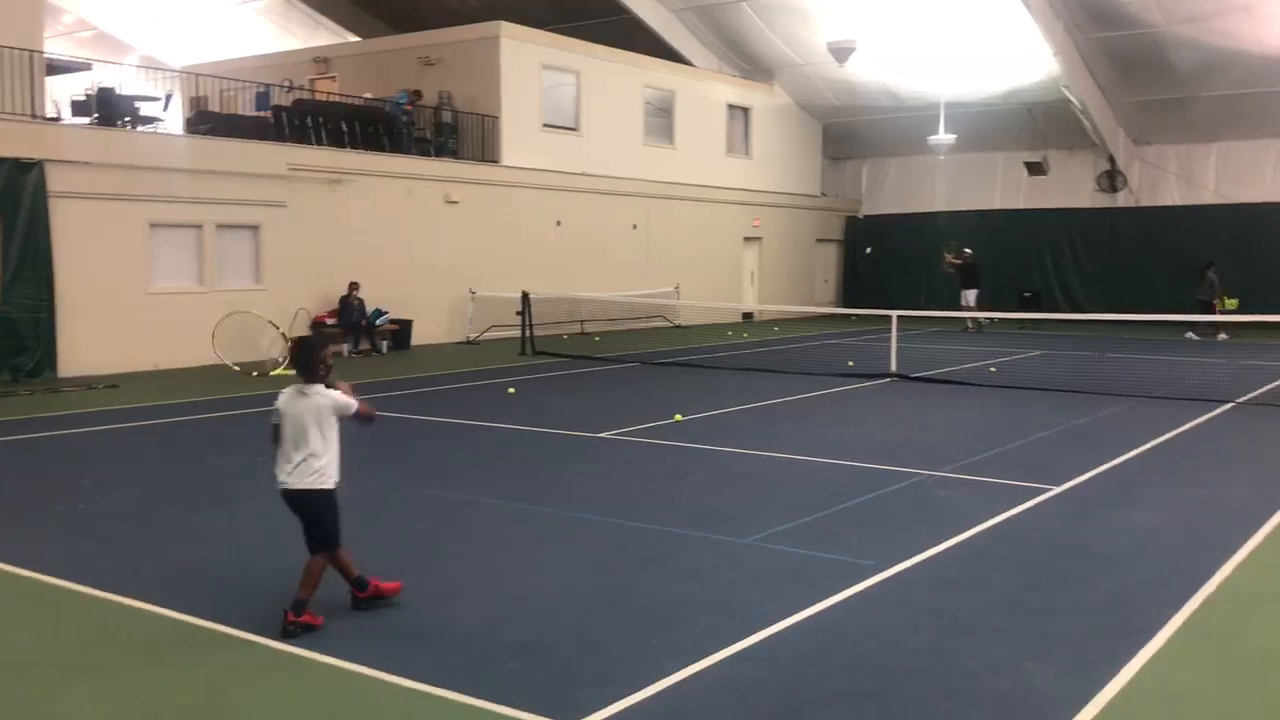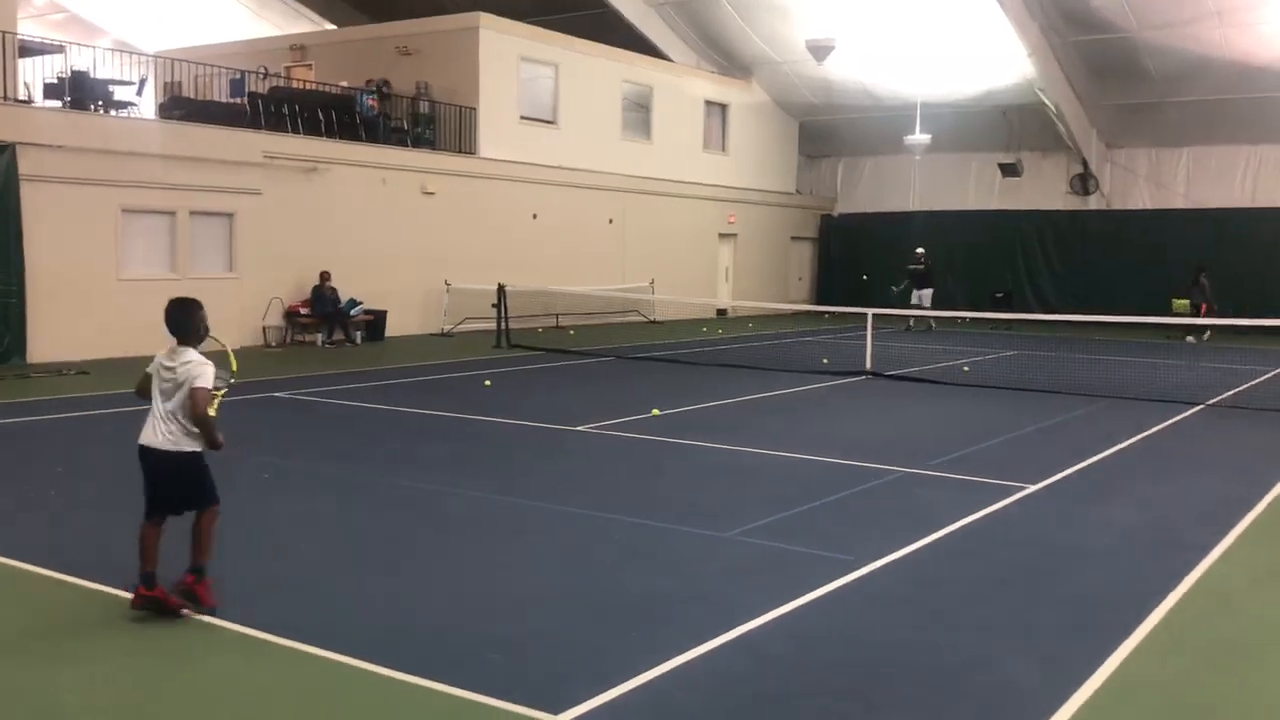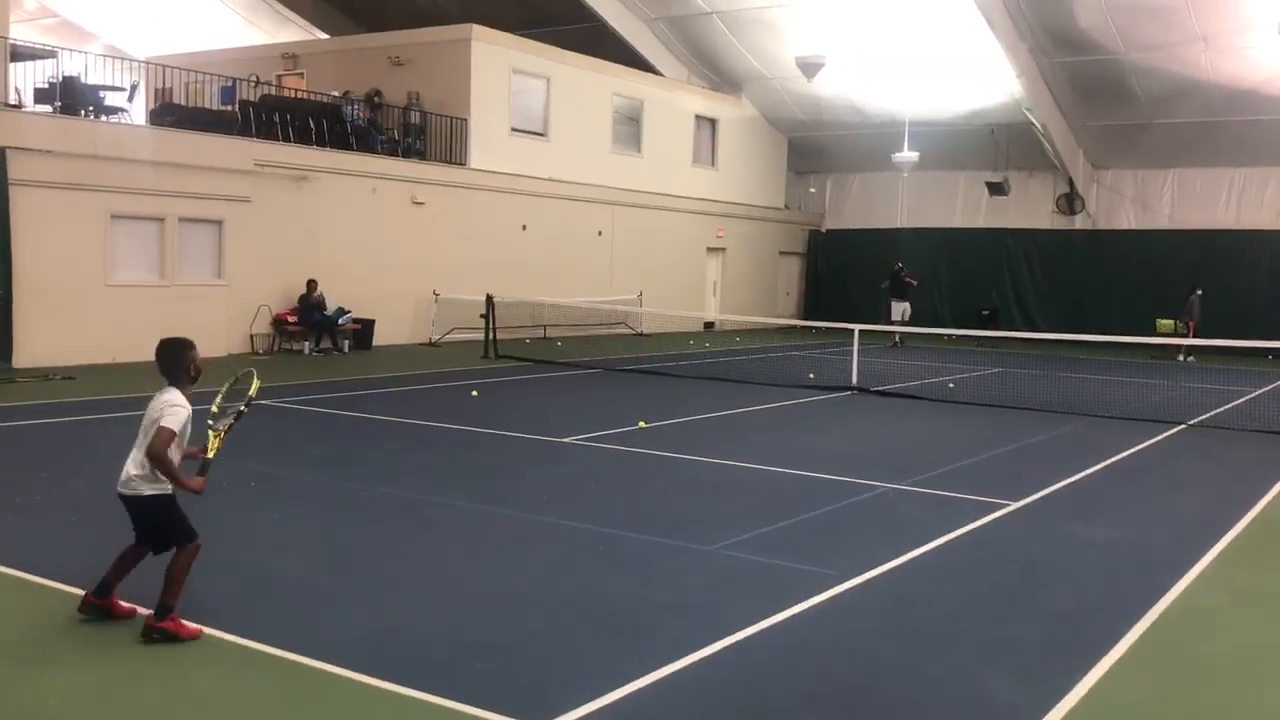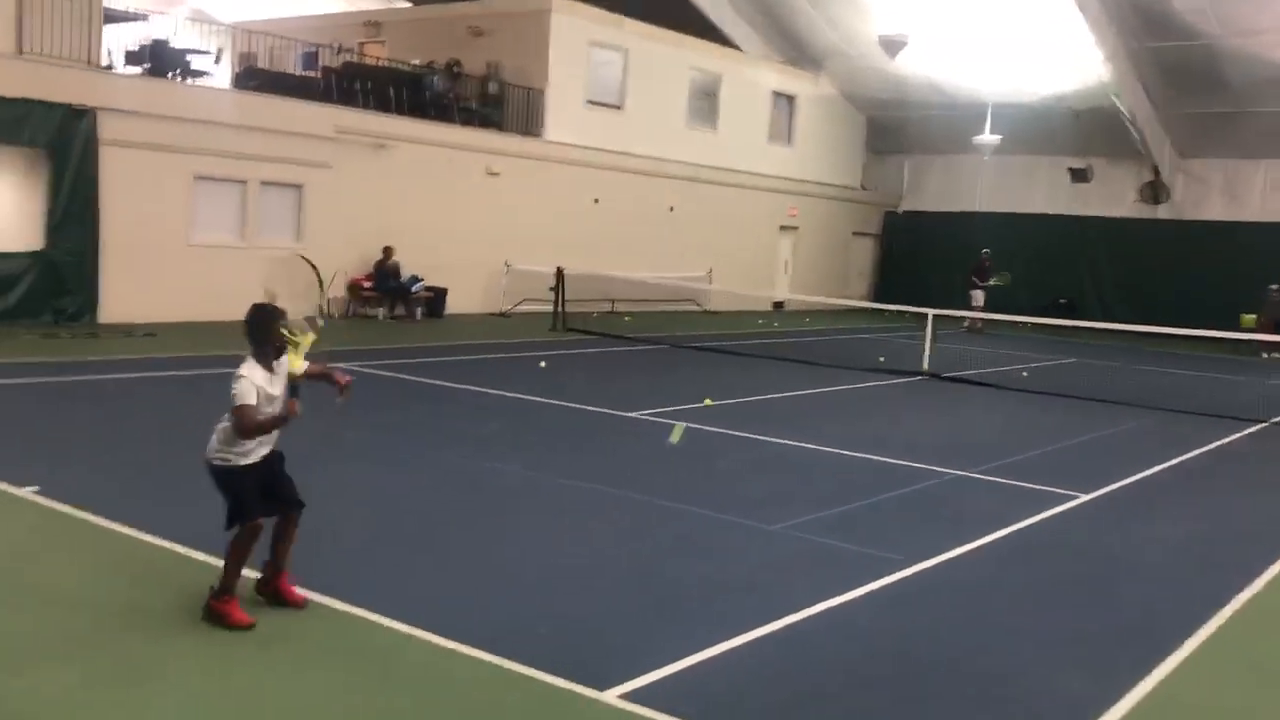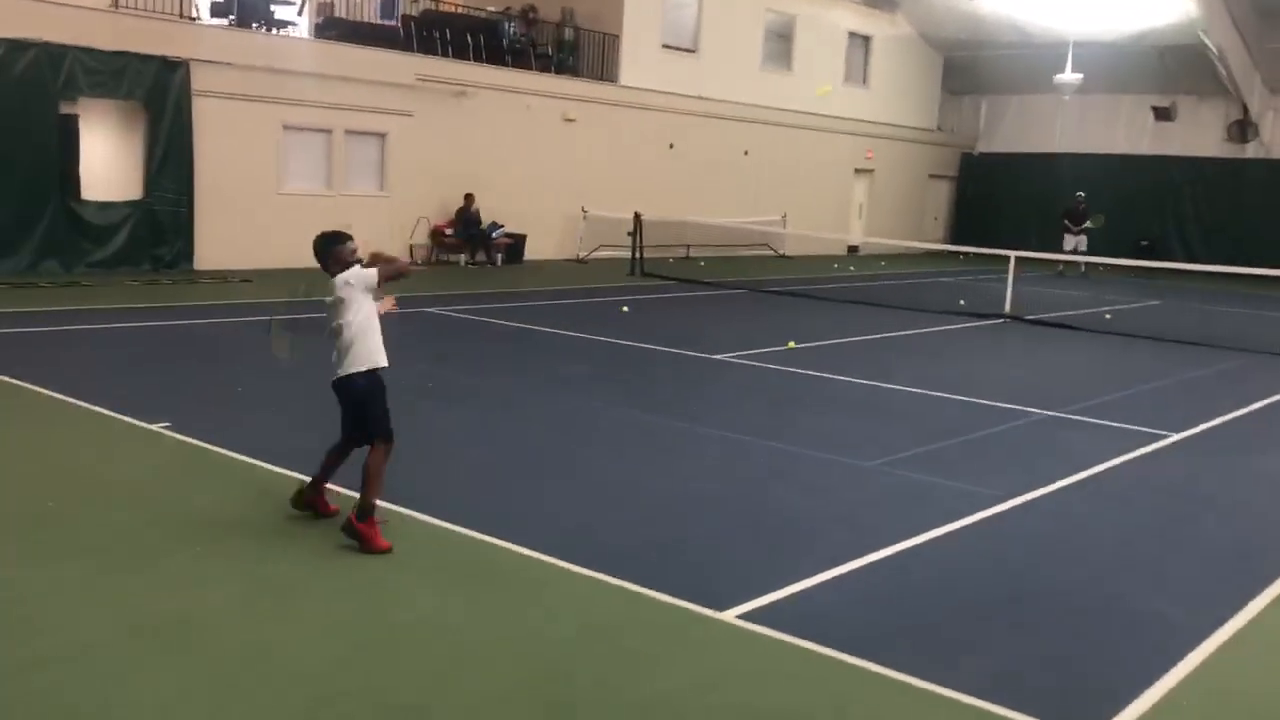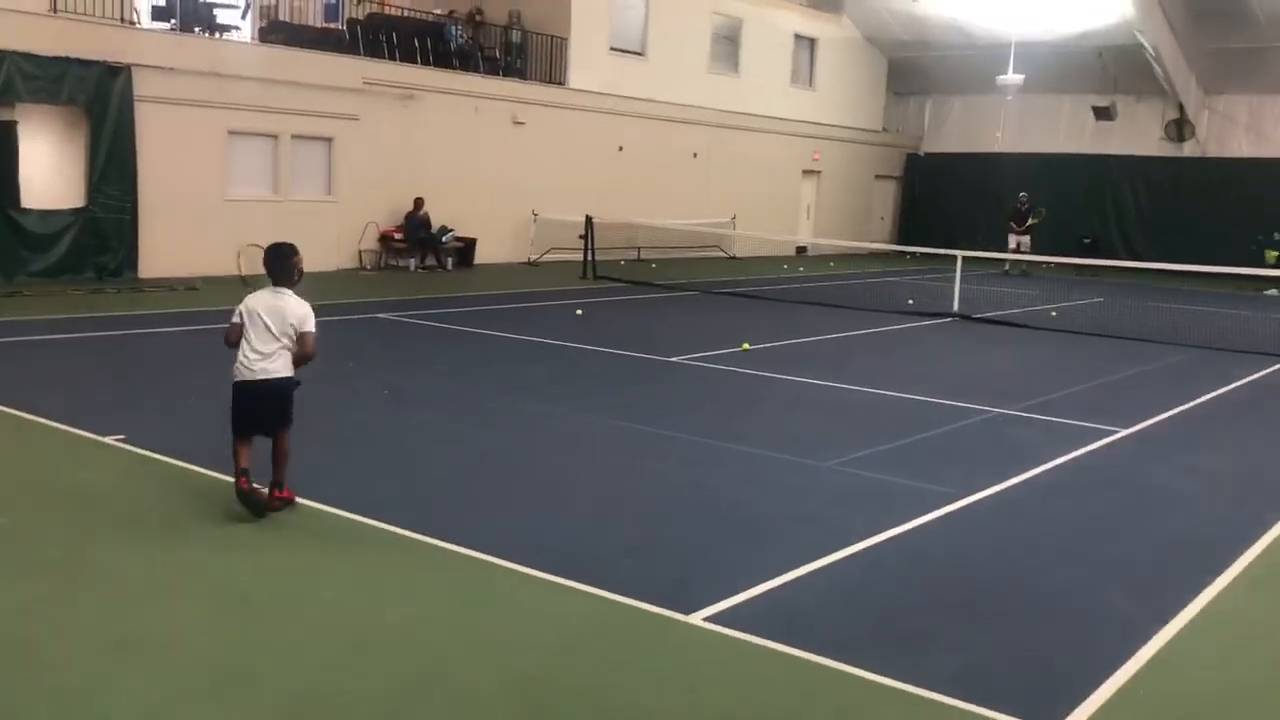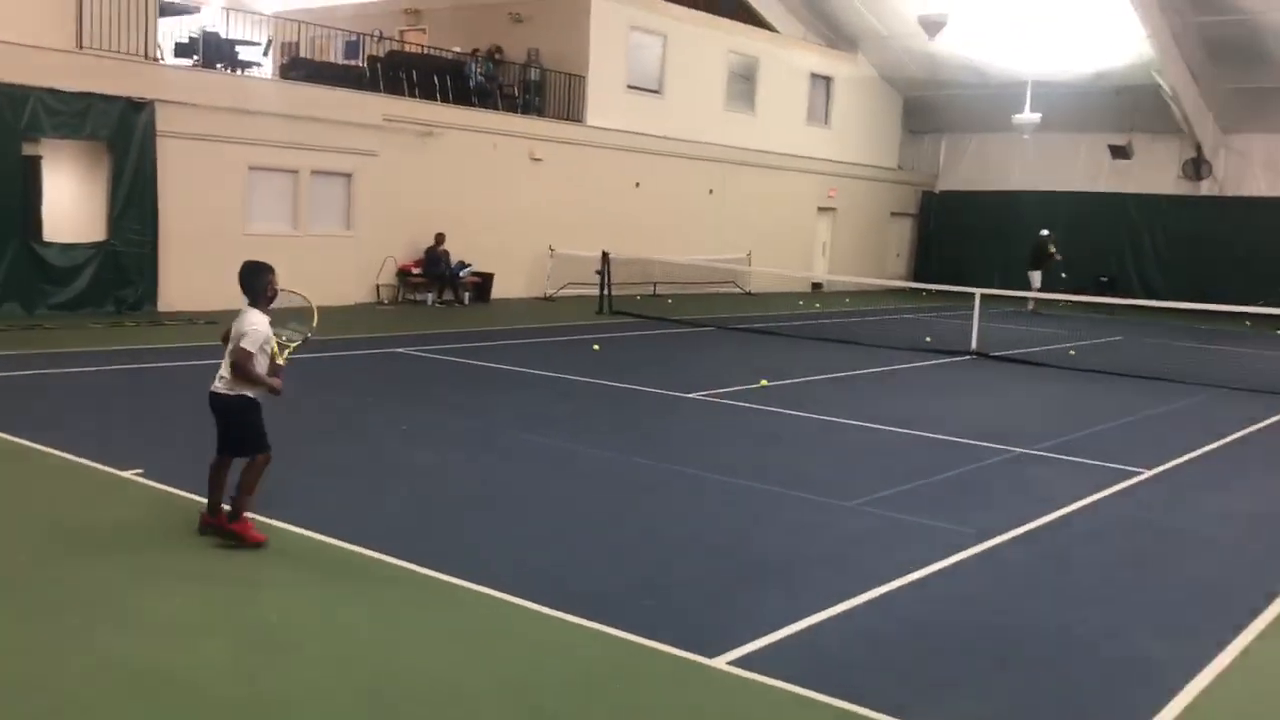
dt=0.7s
person 1, frame 1
left shoulder: (283, 399)
right shoulder: (333, 399)
left elbow: (277, 440)
right elbow: (369, 413)
right wrist: (347, 392)
left hip: (289, 484)
right hip: (317, 486)
left knee: (329, 539)
right knee: (323, 546)
left ankle: (364, 587)
right ankle: (298, 614)
person 1, frame 2
left shoulder: (163, 357)
right shoulder: (202, 366)
left elbow: (143, 391)
right elbow: (199, 410)
right wrist: (213, 437)
left hip: (150, 447)
right hip: (182, 451)
left knee: (154, 515)
right knee: (208, 506)
left ankle: (147, 588)
right ankle: (195, 579)
person 1, frame 3
left shoulder: (164, 399)
right shoulder: (178, 406)
right elbow: (154, 451)
left wrist: (190, 452)
right wrist: (185, 482)
left hip: (134, 486)
right hip: (148, 491)
left knee: (147, 542)
right knee: (188, 544)
left ankle: (100, 597)
right ankle: (162, 619)
person 1, frame 4
left shoulder: (282, 363)
right shoulder: (247, 378)
left elbow: (319, 371)
right elbow: (245, 427)
left wrist: (336, 377)
right wrist: (280, 417)
left hip: (262, 454)
right hip: (231, 461)
left knee: (291, 507)
right knee: (251, 523)
left ankle: (273, 579)
right ankle: (221, 599)
person 1, frame 5
left shoulder: (343, 293)
right shoulder: (354, 278)
right elbow: (401, 267)
left wrist: (377, 308)
right wrist: (377, 259)
left hip: (350, 376)
right hip: (362, 376)
left knee: (352, 439)
right knee: (381, 443)
left ankle: (312, 493)
right ankle: (363, 520)
person 1, frame 6
left shoulder: (250, 300)
right shoulder: (301, 308)
left elbow: (231, 339)
right elbow: (308, 352)
left hip: (245, 378)
right hip: (279, 379)
left knee: (243, 435)
right knee: (280, 431)
left ankle: (244, 480)
right ankle: (278, 491)
person 1, frame 7
left shoulder: (246, 315)
right shoulder: (258, 325)
left elbow: (226, 340)
right elbow: (238, 365)
left wrist: (268, 360)
right wrist: (267, 383)
left hip: (225, 395)
right hip: (237, 399)
left knee: (226, 455)
right knee: (260, 455)
left ankle: (213, 514)
right ankle: (235, 520)
